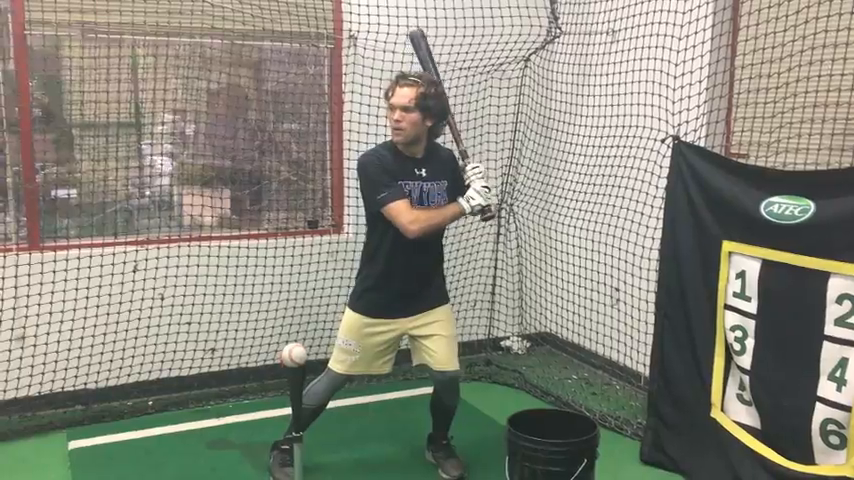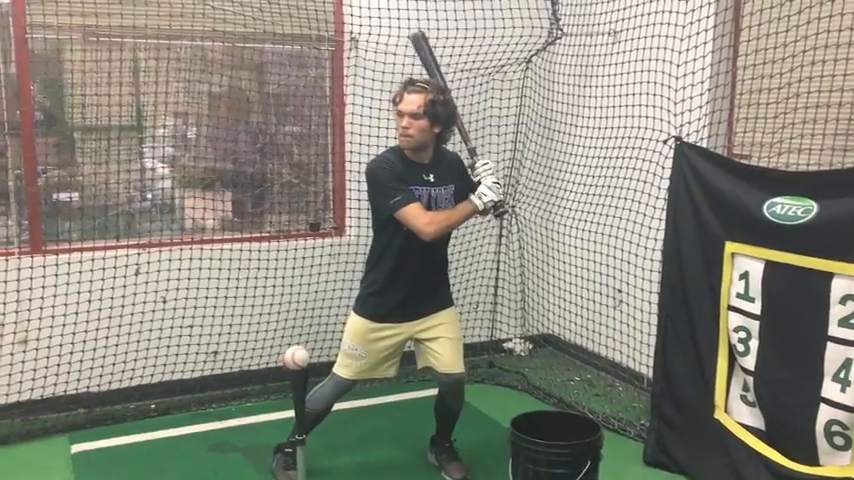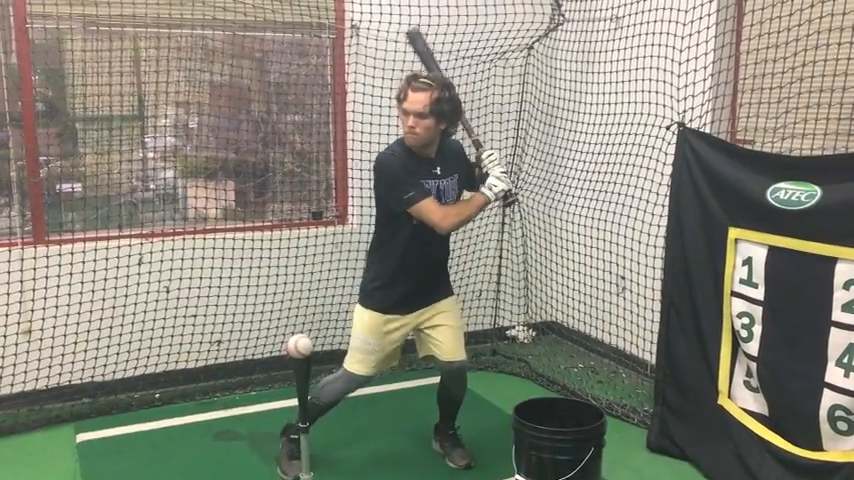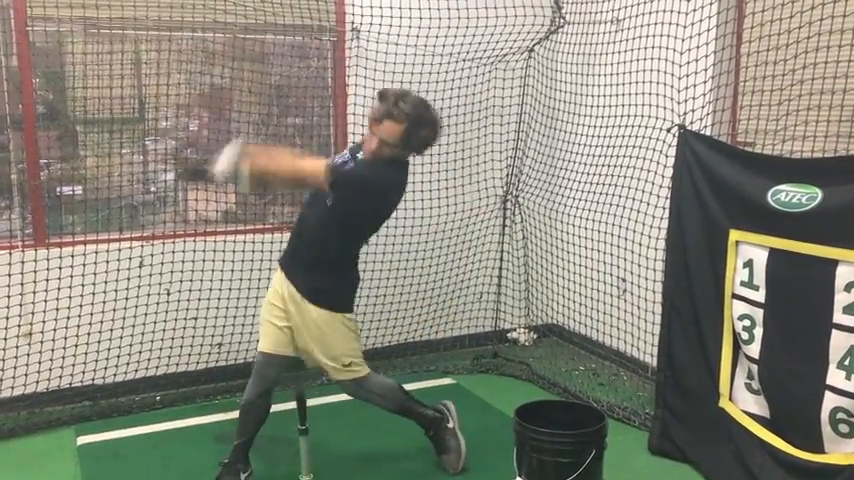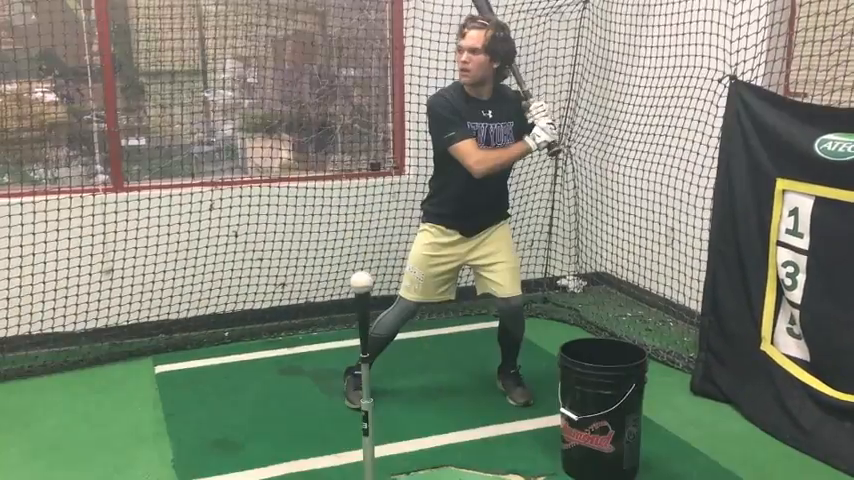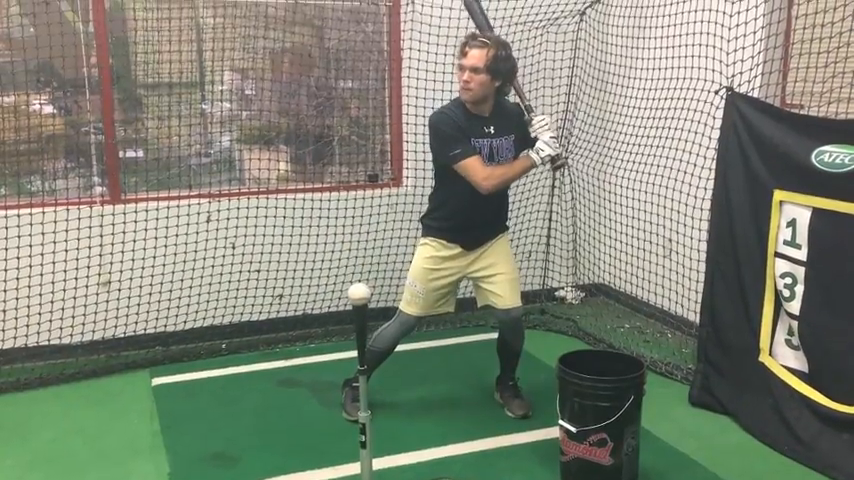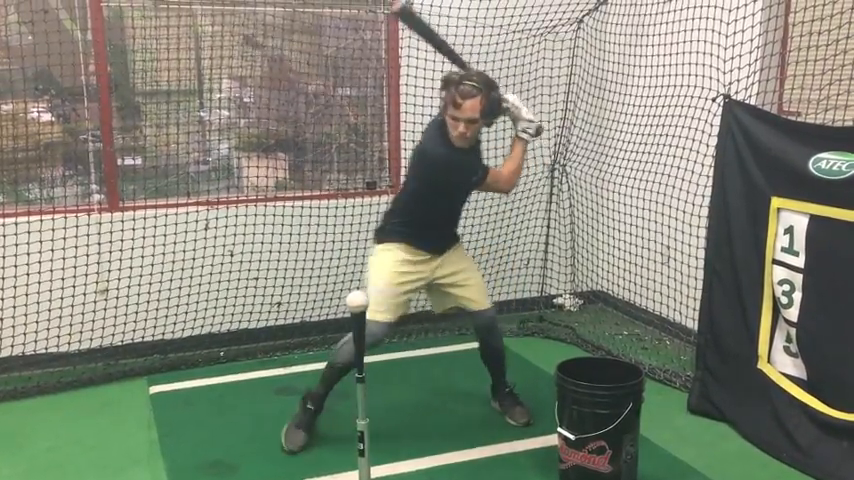
dt=0.7s
person 1, frame 1
left shoulder: (444, 160)
right shoulder: (374, 163)
left elbow: (467, 210)
right elbow: (411, 223)
left wrist: (477, 191)
right wrist: (465, 203)
left hip: (429, 297)
right hip: (376, 301)
left knee: (448, 376)
right knee: (335, 377)
left ankle: (439, 443)
right ankle: (285, 446)
person 1, frame 2
left shoulder: (451, 164)
right shoulder: (383, 169)
left elbow: (472, 209)
right elbow: (427, 226)
left wrist: (486, 187)
right wrist: (477, 200)
left hip: (434, 301)
right hip: (381, 305)
left knee: (453, 379)
right knee: (340, 382)
left ankle: (442, 445)
person 1, frame 3
left shoulder: (453, 153)
right shoulder: (390, 164)
left elbow: (475, 192)
right elbow: (443, 220)
left wrist: (489, 173)
right wrist: (488, 192)
left hip: (435, 291)
right hip: (386, 296)
left knee: (455, 367)
right knee: (354, 376)
left ankle: (445, 432)
right ankle: (294, 434)
person 1, frame 4
left shoulder: (378, 179)
right shoulder: (368, 156)
left elbow: (304, 171)
left wrist: (242, 157)
left hip: (323, 296)
right hip: (291, 278)
left knee: (356, 378)
right knee: (265, 369)
left ankle: (437, 420)
person 1, frame 5
left shoulder: (511, 103)
right shoulder: (442, 104)
left elbow: (524, 148)
right elbow: (478, 163)
left wrist: (540, 131)
right wrist: (531, 142)
left hip: (491, 227)
right hip: (443, 229)
left knee: (511, 304)
right knee: (405, 307)
left ankle: (509, 372)
right ankle: (357, 372)
person 1, frame 6
left shoulder: (512, 115)
right shoulder: (445, 121)
left elbow: (545, 155)
right elbow: (485, 180)
left wrist: (544, 139)
right wrist: (535, 156)
left hip: (491, 239)
right hip: (443, 241)
left knee: (511, 315)
right knee: (405, 320)
left ankle: (506, 384)
right ankle: (355, 384)
person 1, frame 7
left shoulder: (467, 133)
right shoulder: (437, 154)
right elbow: (502, 183)
left wrist: (515, 116)
right wrist: (523, 136)
left hip: (444, 246)
right hip: (400, 246)
left knee: (486, 319)
right knee: (375, 330)
left ankle: (501, 391)
right ankle: (311, 405)
